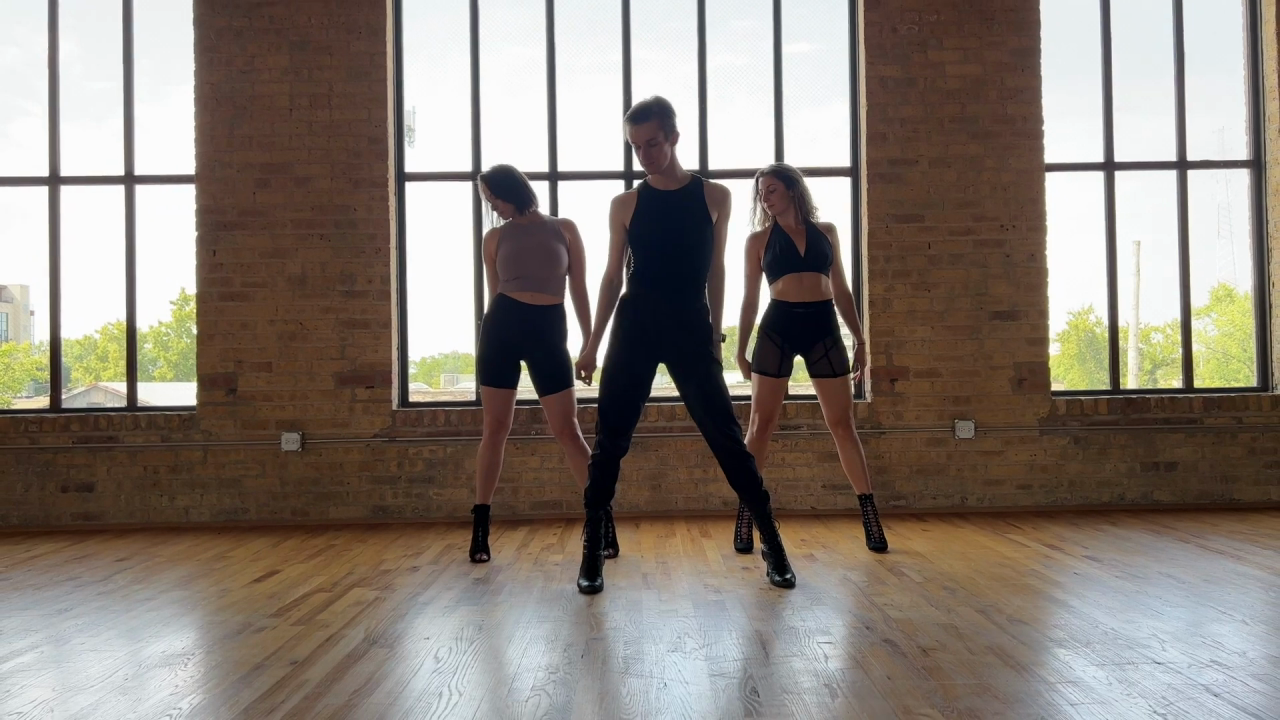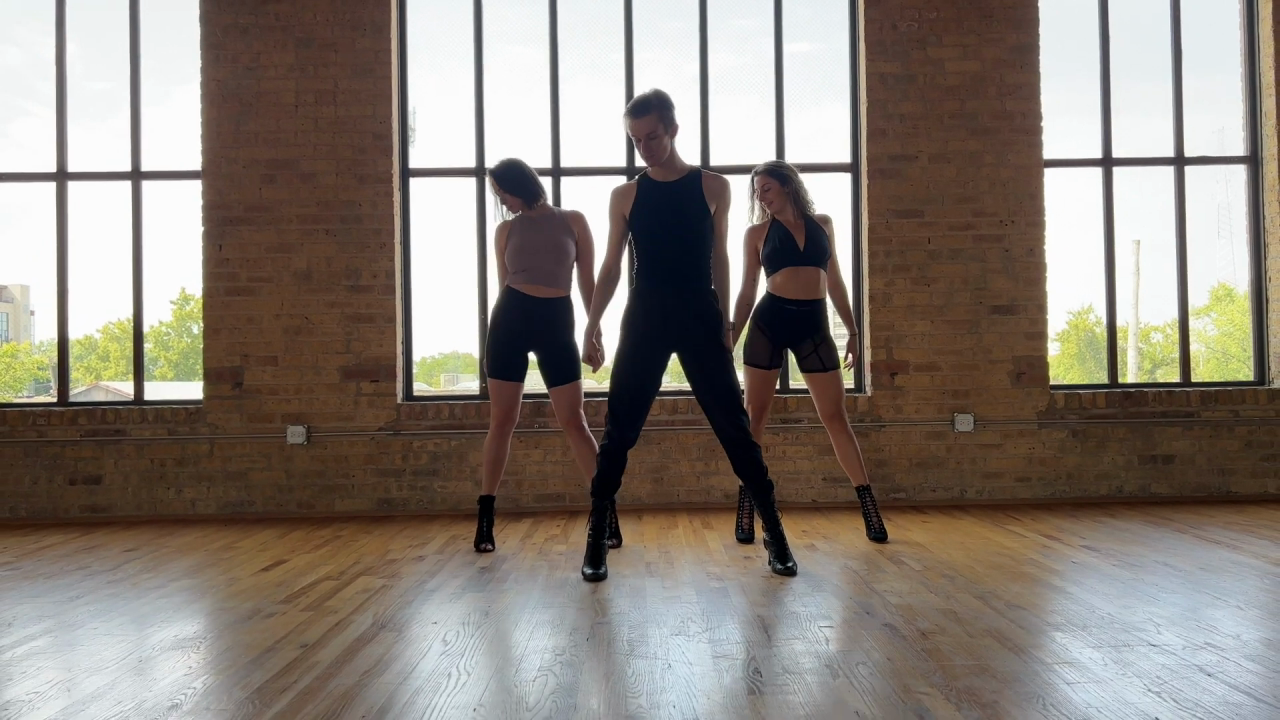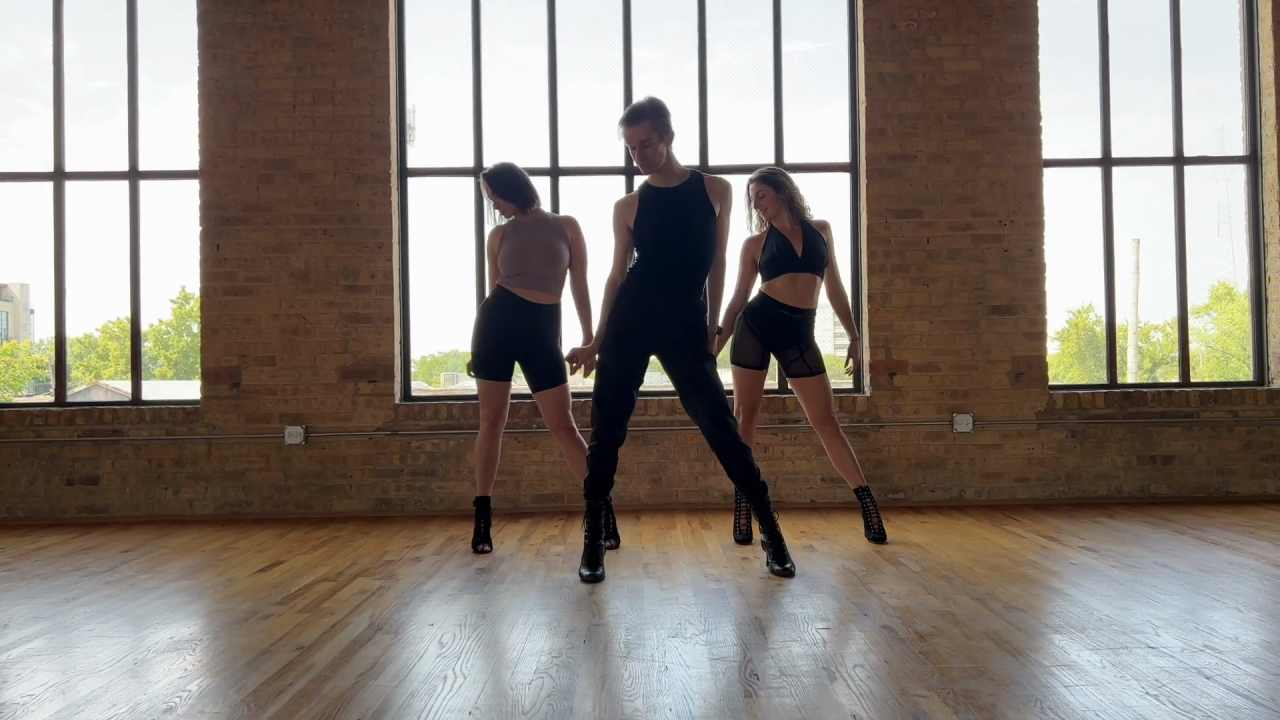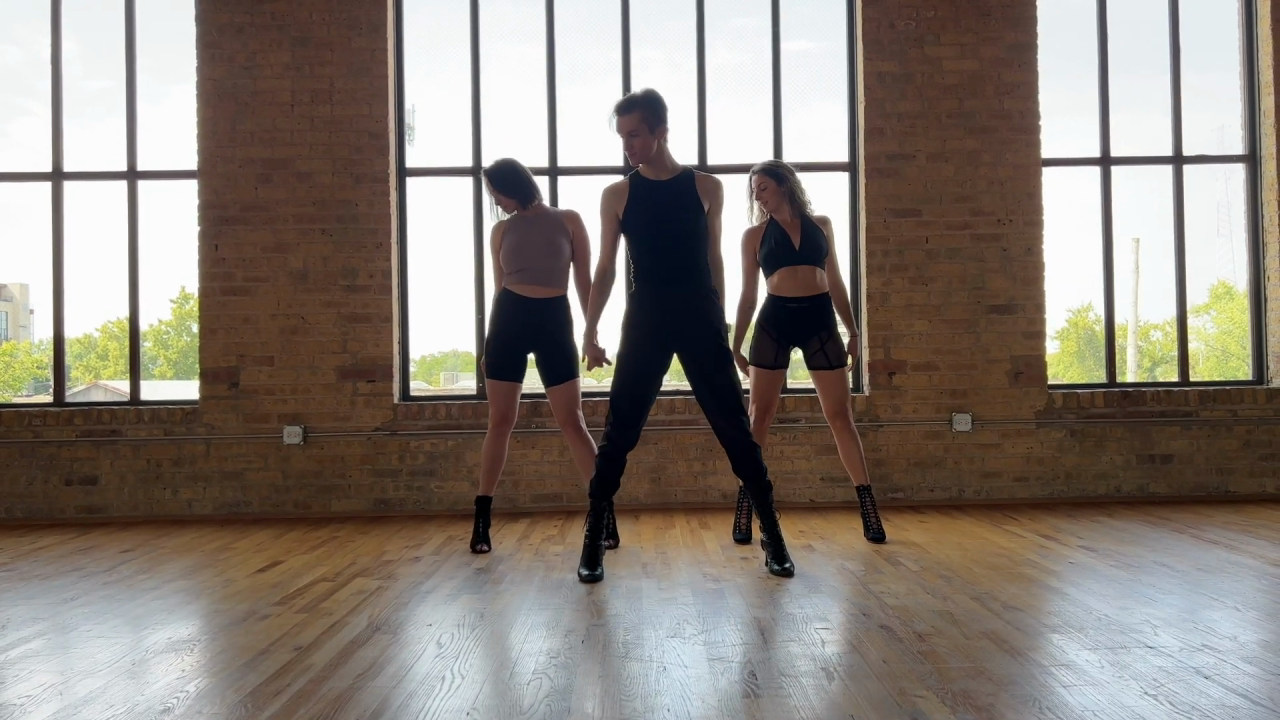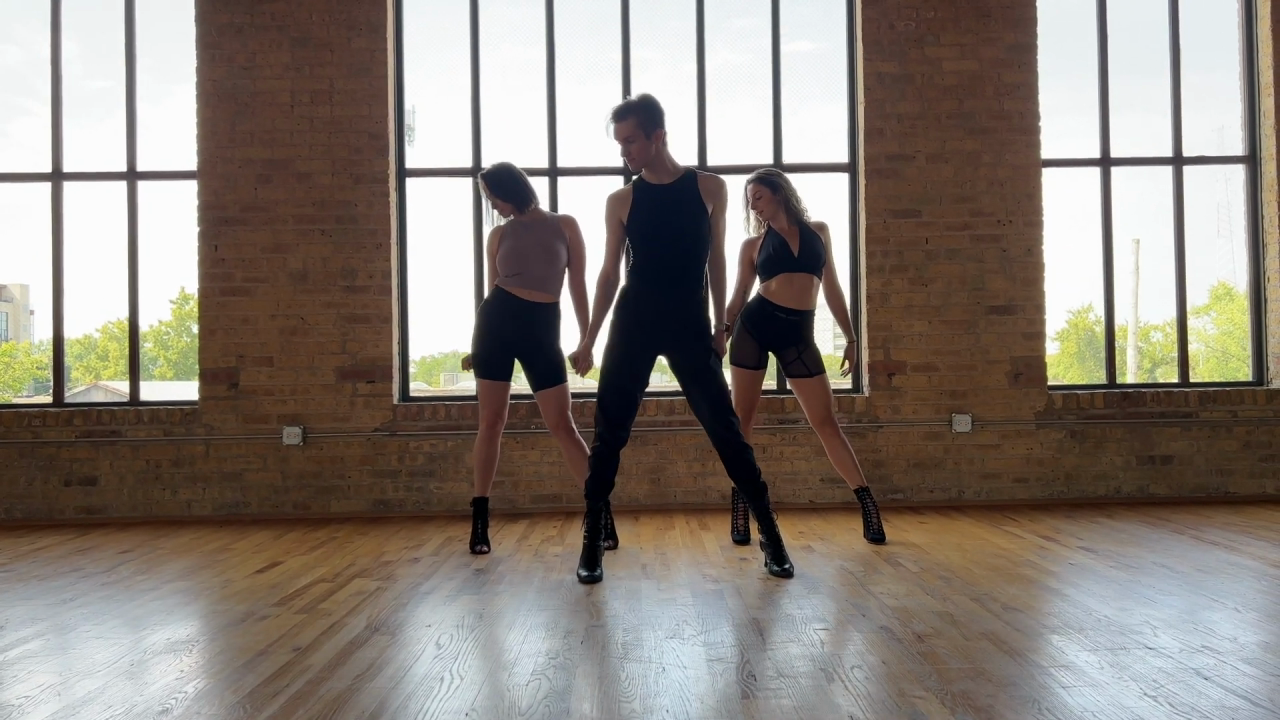
dt=0.7s
person 1, frame 1
left shoulder: (714, 197)
right shoulder: (625, 204)
left elbow: (715, 269)
right elbow: (613, 276)
left wrist: (715, 334)
right wrist: (592, 343)
left hip: (690, 325)
right hip: (635, 323)
left knee: (725, 435)
right knee: (611, 436)
left ankle: (771, 541)
right ankle: (592, 548)
person 1, frame 2
left shoulder: (713, 188)
right shoulder: (625, 196)
left elbow: (719, 258)
right elbow: (611, 267)
left wrist: (725, 322)
right wrist: (591, 326)
left hip: (700, 316)
right hip: (645, 317)
left knee: (732, 425)
right knee: (620, 427)
left ankle: (774, 532)
right ankle: (596, 538)
person 1, frame 3
left shoulder: (715, 190)
right shoulder: (628, 206)
left elbow: (717, 263)
right elbow: (618, 275)
left wrist: (712, 326)
right wrist: (596, 342)
left hip: (685, 321)
right hip: (632, 318)
left knee: (719, 426)
right knee: (607, 427)
left ankle: (770, 532)
right ankle: (593, 540)
person 1, frame 4
left shoulder: (706, 187)
right shoulder: (617, 195)
left elbow: (713, 259)
right elbow: (606, 267)
left wrist: (721, 323)
right wrist: (589, 330)
left hip: (700, 316)
right hip: (646, 317)
left knee: (733, 426)
right knee: (620, 428)
left ankle: (771, 533)
right ankle: (593, 540)
person 1, frame 5
left shoulder: (709, 188)
right shoulder: (621, 201)
left elbow: (715, 260)
right elbow: (610, 272)
left wrist: (720, 325)
right wrist: (588, 339)
left hip: (689, 319)
right hip: (635, 318)
left knee: (723, 426)
right knee: (610, 429)
left ankle: (769, 533)
right ankle: (592, 541)
person 2, frame 1
left shoulder: (563, 228)
right shoulder: (494, 237)
left elbow: (579, 287)
right elbow: (494, 292)
left wrist: (590, 340)
right wrist: (488, 342)
left hip: (549, 332)
right hip: (502, 327)
left knee: (567, 432)
right knee: (495, 430)
left ankle: (603, 521)
right ankle: (480, 528)
person 2, frame 2
left shoulder: (572, 221)
right shoulder: (506, 230)
left elbow: (587, 279)
right elbow: (504, 284)
right wrist: (492, 340)
left hip: (556, 322)
right hip: (510, 319)
left knee: (573, 423)
right knee: (502, 421)
left ankle: (607, 512)
right ankle: (485, 519)
person 2, frame 3
left shoulder: (566, 226)
right shoulder: (499, 235)
left elbow: (580, 285)
right elbow: (493, 287)
left wrist: (589, 338)
right wrist: (477, 346)
left hip: (542, 330)
right hip: (498, 321)
left knee: (563, 426)
right knee: (491, 422)
left ankle: (603, 512)
right ankle: (482, 520)
person 2, frame 4
left shoulder: (568, 220)
right shoulder: (502, 230)
left elbow: (583, 279)
right elbow: (499, 286)
right wrist: (488, 343)
left hip: (554, 323)
right hip: (509, 321)
left knee: (571, 423)
right knee: (500, 422)
left ankle: (605, 513)
right ankle: (482, 520)
person 2, frame 5
left shoulder: (564, 225)
right shoulder: (499, 234)
left elbow: (578, 285)
right elbow: (493, 288)
right wrist: (477, 346)
left hip: (542, 329)
right hip: (498, 321)
left knee: (562, 426)
right knee: (491, 423)
left ankle: (602, 512)
right ankle: (479, 521)
person 3, frame 1
left shoulder: (826, 231)
right shoulder: (758, 239)
left elbow: (841, 291)
right elbow: (750, 299)
left wrist: (860, 339)
right wrist: (740, 350)
left hip: (824, 331)
right hip: (776, 329)
left knee: (842, 424)
right knee: (761, 424)
left ankle: (870, 516)
right ankle: (746, 517)
person 3, frame 2
left shoulder: (822, 224)
right shoulder: (757, 233)
left elbow: (835, 282)
right elbow: (747, 292)
left wrist: (853, 330)
right wrist: (729, 341)
left hip: (814, 326)
right hip: (769, 323)
left knee: (835, 418)
right knee: (755, 416)
left ankle: (869, 506)
right ankle: (746, 511)
person 3, frame 3
left shoulder: (821, 229)
right shoulder: (755, 243)
left elbow: (834, 287)
right elbow: (738, 300)
left wrist: (853, 335)
right wrist: (713, 349)
left hip: (800, 334)
right hip: (756, 326)
left knee: (826, 422)
right knee: (744, 417)
left ankle: (869, 507)
right ankle: (742, 509)
person 3, frame 4
left shoulder: (821, 224)
right shoulder: (754, 235)
left elbow: (835, 282)
right elbow: (748, 294)
left wrist: (853, 331)
right wrist: (735, 346)
left hip: (820, 324)
right hip: (774, 323)
left knee: (840, 417)
right knee: (759, 416)
left ankle: (868, 507)
right ankle: (745, 509)
person 3, frame 5
left shoulder: (818, 231)
right shoulder: (753, 244)
left elbow: (832, 289)
right elbow: (737, 300)
left wrist: (851, 338)
left hip: (799, 335)
right hip: (755, 328)
left knee: (826, 423)
right knee: (741, 418)
left ankle: (867, 505)
right ankle: (740, 510)
